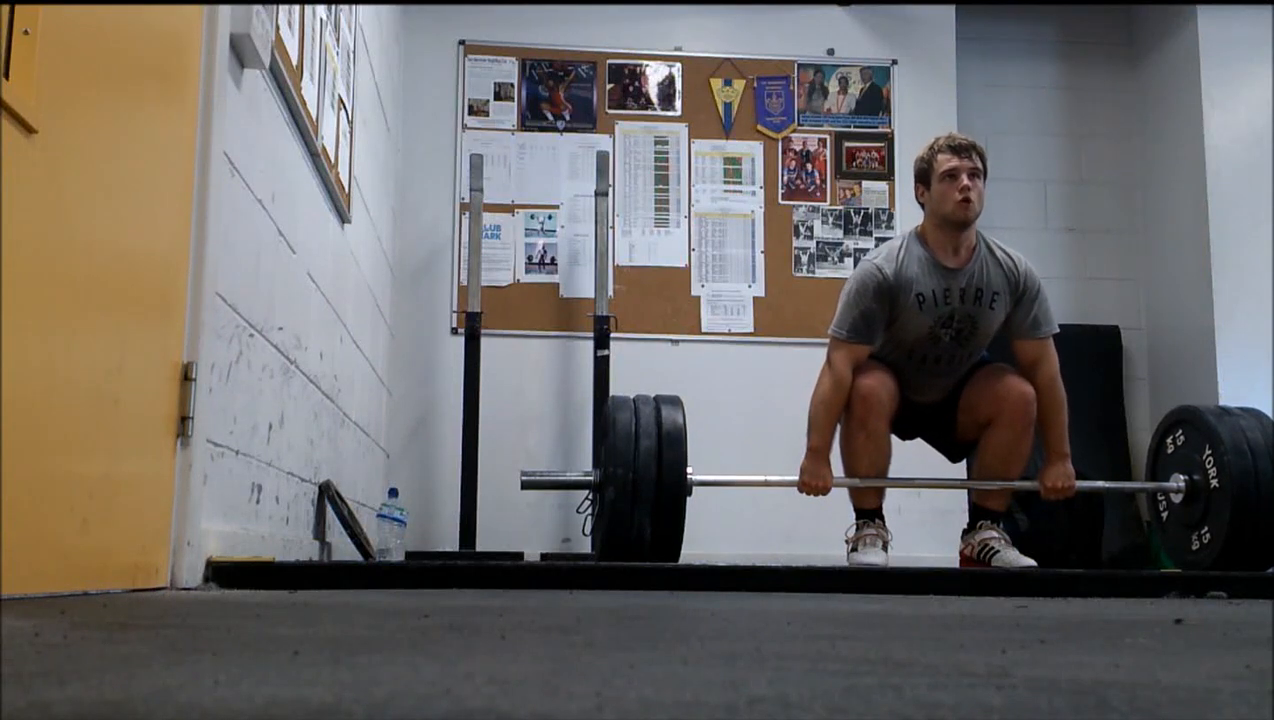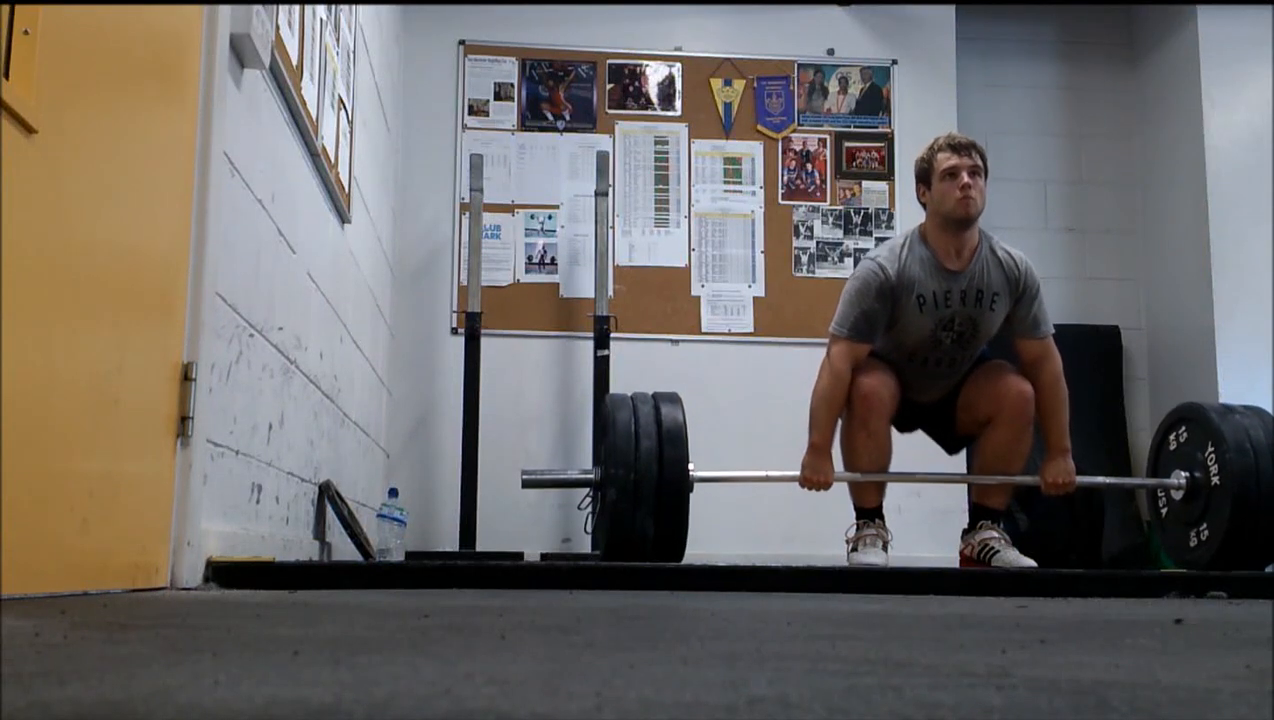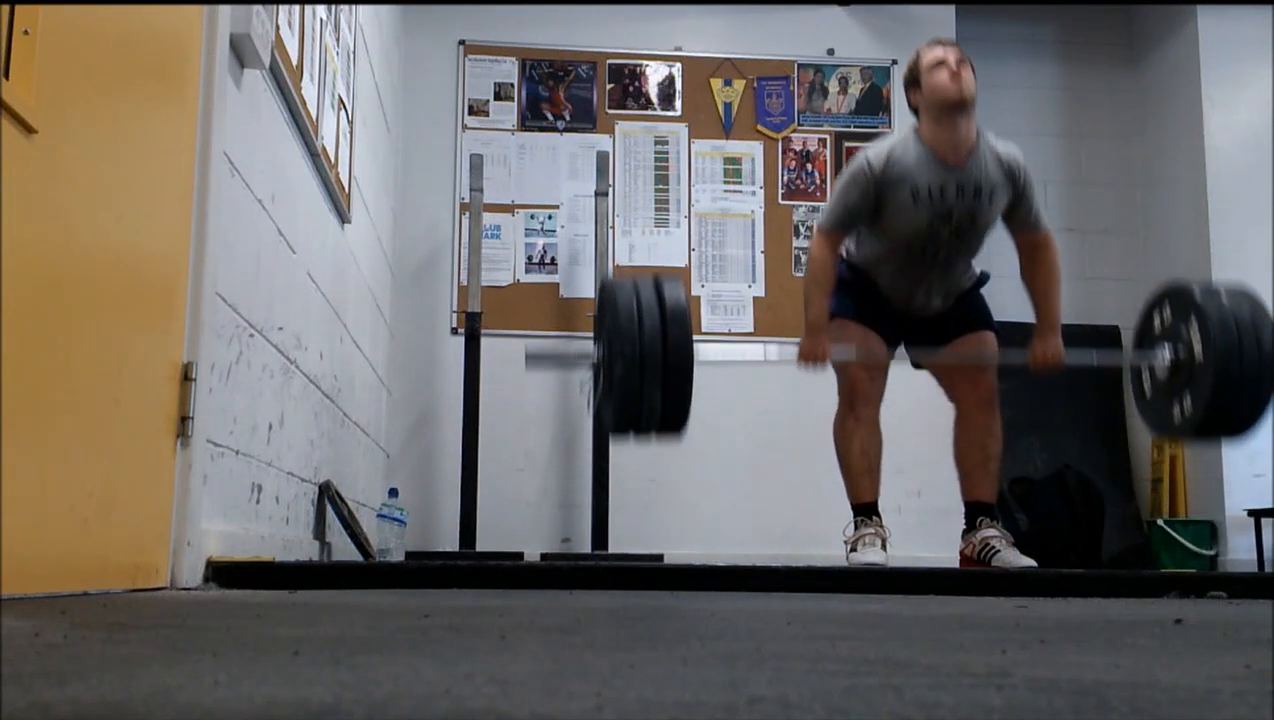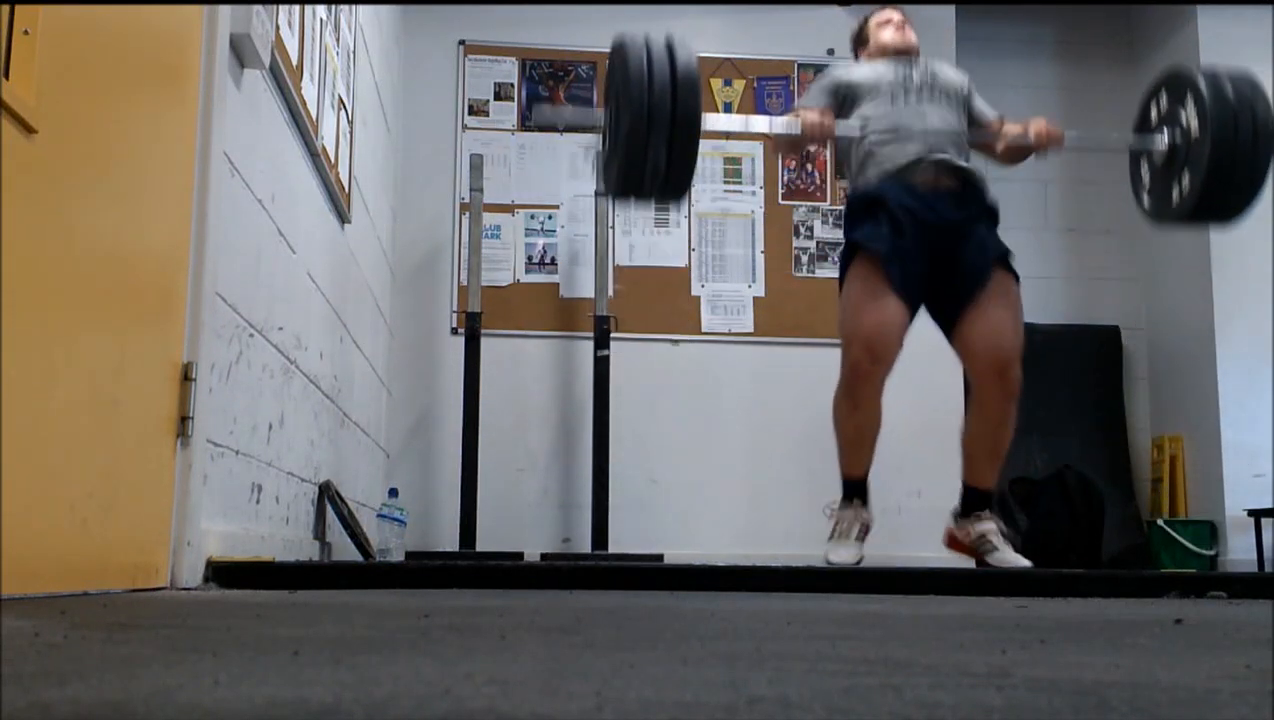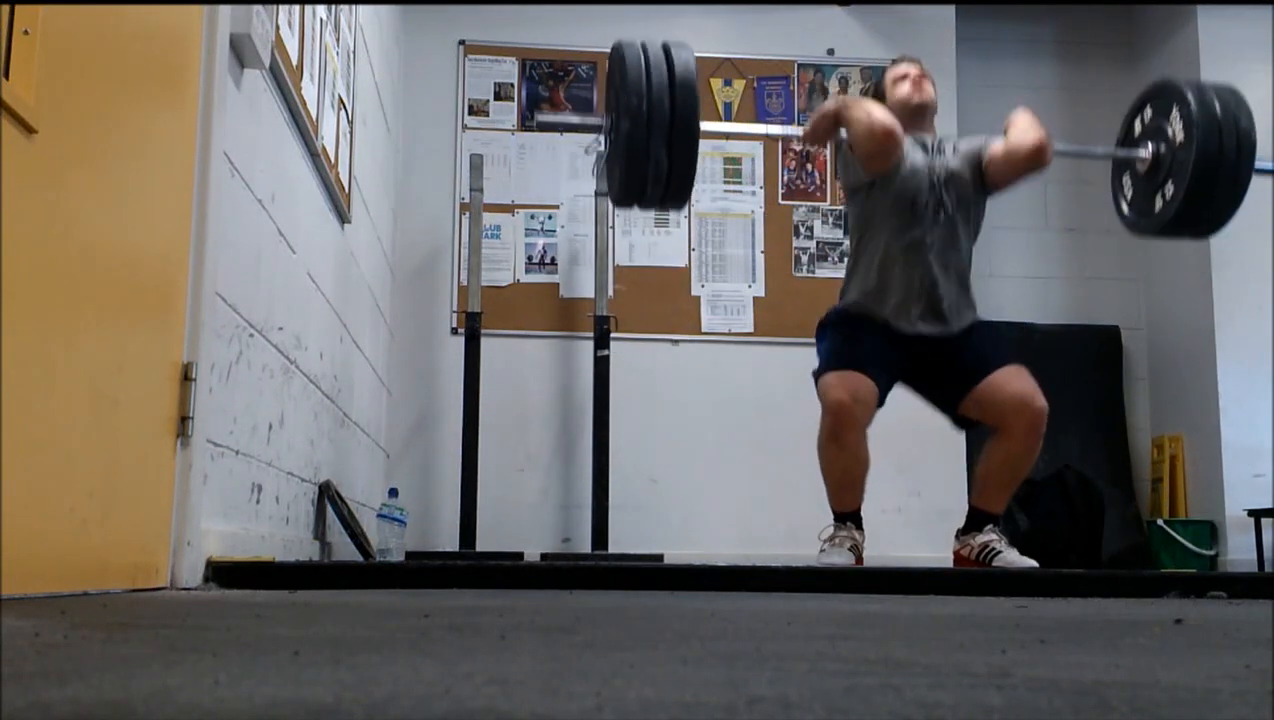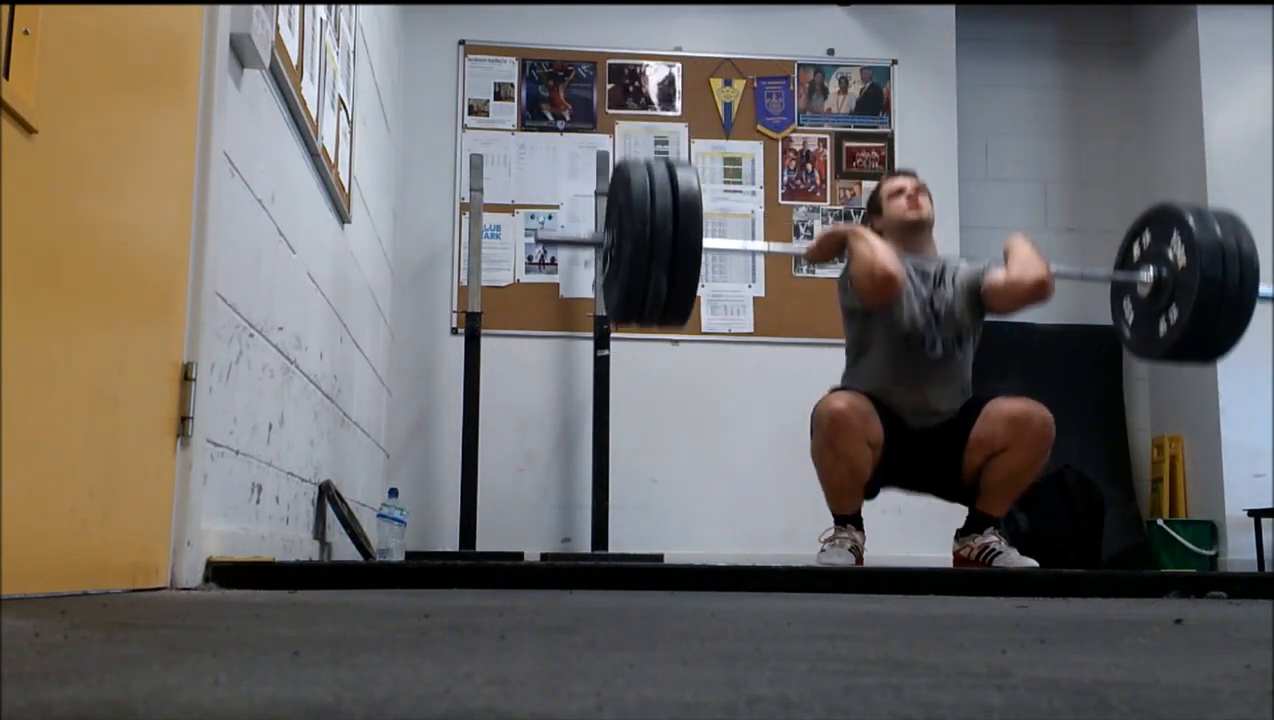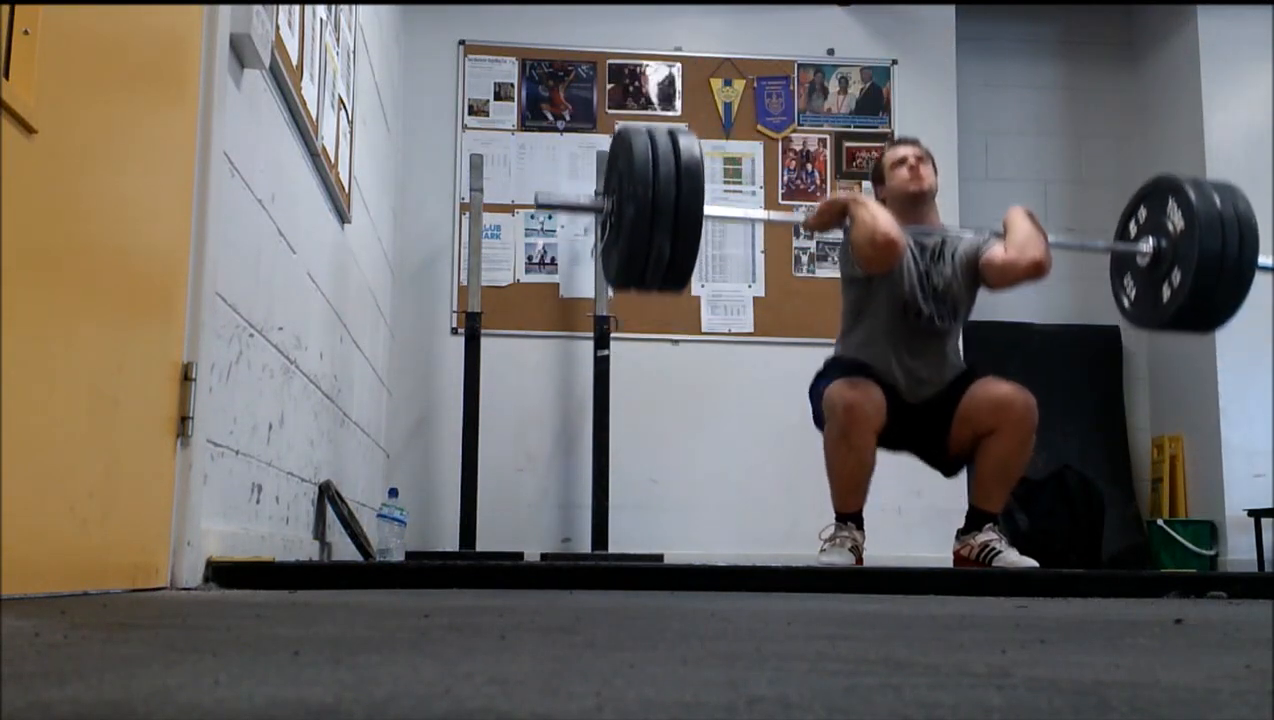
dt=0.4s
person 1, frame 1
left shoulder: (1013, 272)
right shoulder: (883, 270)
left elbow: (1042, 366)
right elbow: (839, 365)
left wrist: (1058, 458)
right wrist: (816, 457)
left hip: (957, 394)
right hip: (889, 392)
left knee: (1019, 397)
right knee: (866, 390)
left ankle: (983, 532)
right ankle: (868, 530)
person 1, frame 2
left shoulder: (1012, 268)
right shoulder: (886, 268)
left elbow: (1043, 360)
right elbow: (840, 360)
left wrist: (1059, 455)
right wrist: (818, 454)
left hip: (955, 384)
right hip: (888, 373)
left knee: (1018, 396)
right knee: (868, 392)
left ankle: (983, 532)
right ankle: (868, 531)
person 1, frame 3
left shoulder: (1005, 164)
right shoulder: (884, 163)
left elbow: (1037, 244)
right elbow: (826, 240)
left wrist: (1049, 330)
right wrist: (816, 328)
left hip: (948, 296)
right hip: (869, 290)
left knee: (979, 391)
right knee: (859, 385)
left ankle: (982, 530)
right ankle: (866, 529)
person 1, frame 4
left shoulder: (953, 78)
right shoulder: (848, 76)
left elbow: (997, 139)
right elbow: (799, 131)
left wrist: (1031, 135)
right wrist: (805, 125)
left hip: (963, 219)
right hip: (887, 209)
left knee: (999, 366)
right knee: (866, 360)
left ankle: (974, 519)
right ankle: (851, 514)
person 1, frame 5
left shoulder: (970, 156)
right shoulder: (871, 149)
left elbow: (1031, 150)
right elbow: (885, 134)
left wrist: (1019, 118)
right wrist: (846, 109)
left hip: (951, 329)
right hip: (870, 322)
left knee: (1027, 407)
right knee: (844, 403)
left ankle: (978, 534)
right ankle: (845, 532)
person 1, frame 6
left shoulder: (968, 280)
right shoulder: (866, 273)
left elbow: (1035, 284)
right elbow: (886, 277)
left wrist: (1016, 245)
right wrist: (851, 236)
left hip: (946, 430)
right hip: (875, 430)
left knee: (1032, 424)
right knee: (837, 413)
left ankle: (977, 537)
right ankle: (846, 535)
person 1, frame 7
left shoulder: (965, 250)
right shoulder: (866, 235)
left elbow: (1032, 263)
right elbow: (887, 243)
left wrist: (1016, 218)
right wrist: (851, 202)
left hip: (936, 389)
right hip: (864, 378)
left knee: (1016, 407)
right knee: (854, 407)
left ankle: (977, 536)
right ankle: (846, 533)
